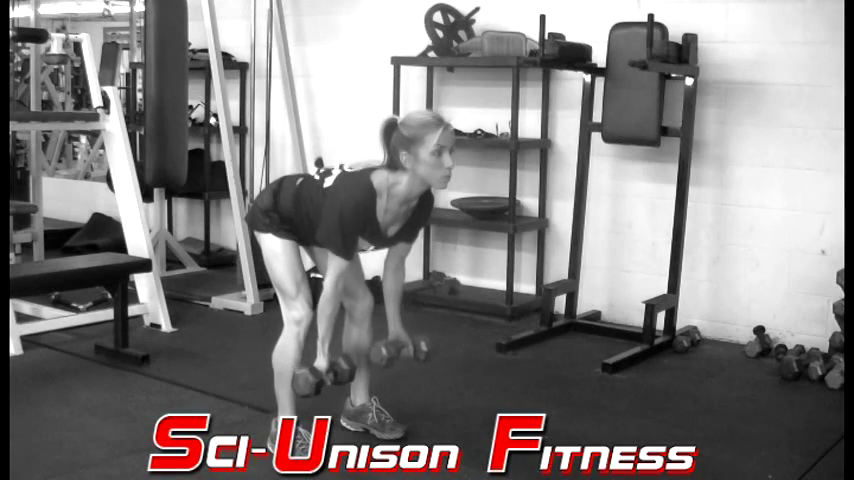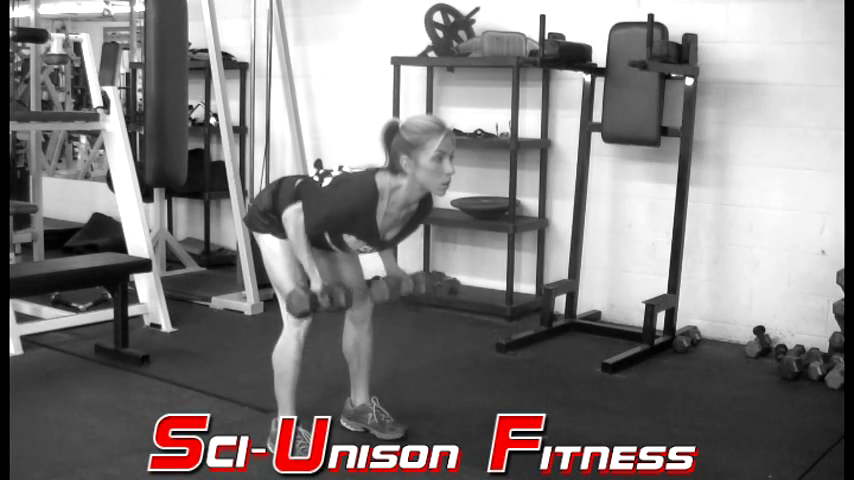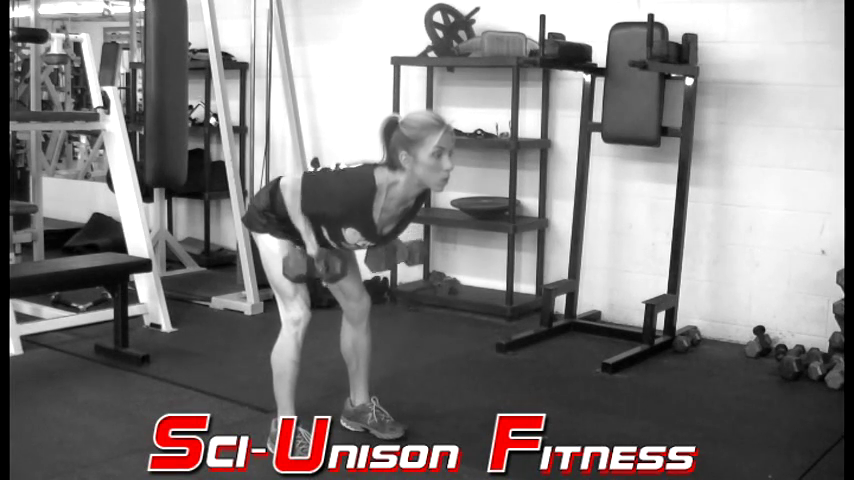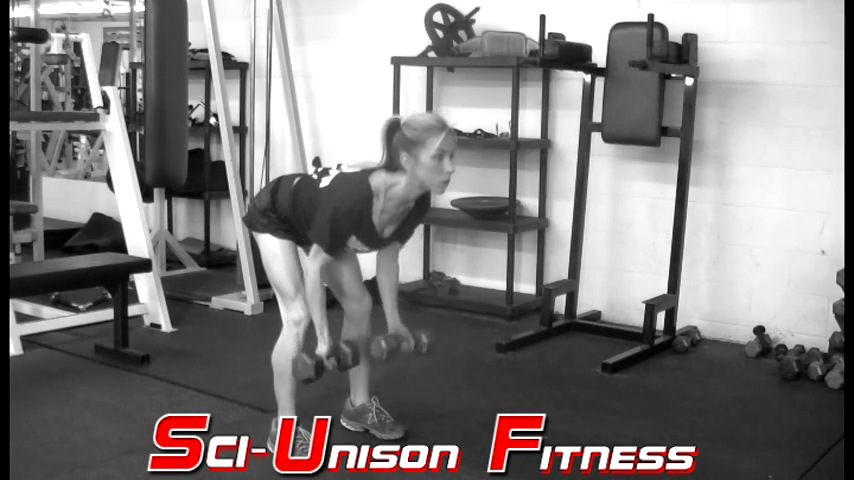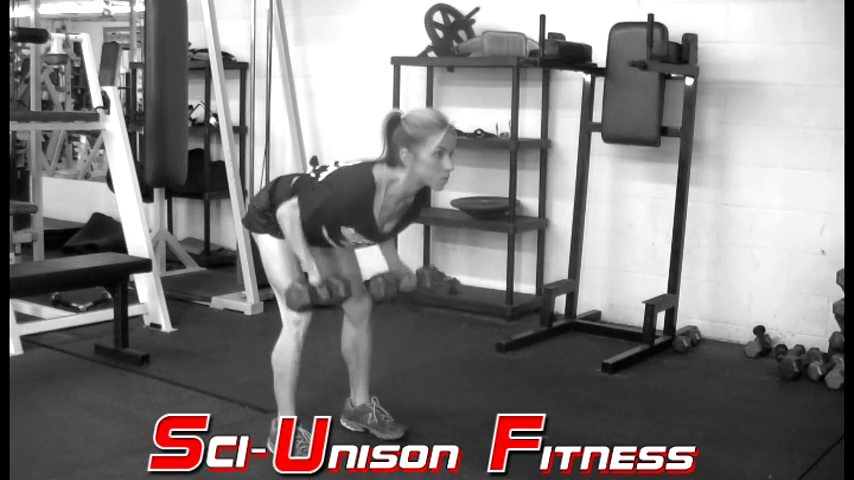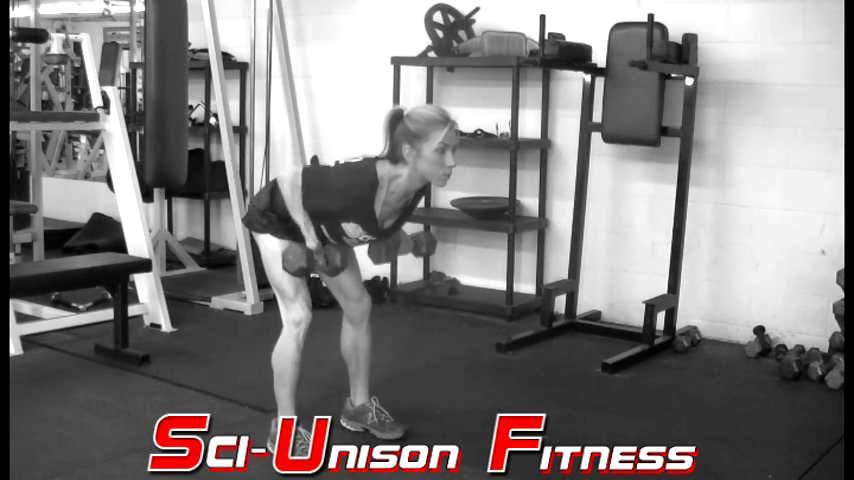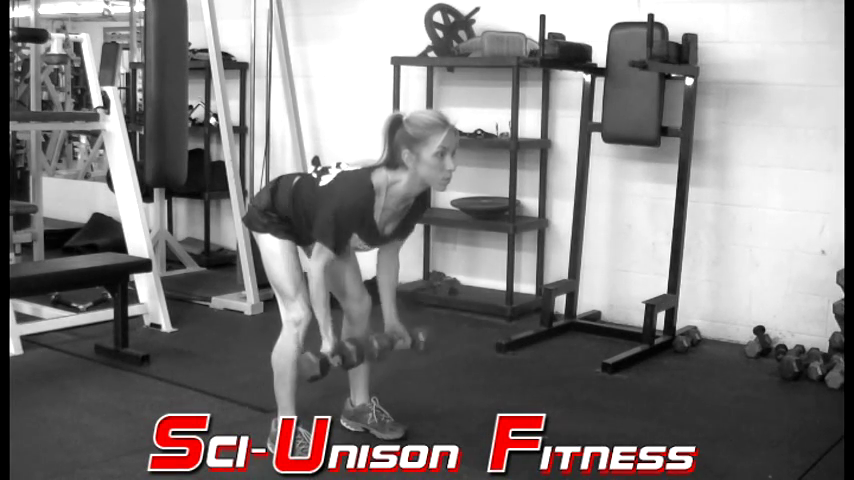
dt=0.7s
person 1, frame 1
left shoulder: (420, 203)
right shoulder: (356, 197)
left elbow: (394, 264)
right elbow: (335, 279)
left wrist: (395, 325)
right wrist: (323, 351)
left hip: (317, 219)
right hip: (277, 217)
left knee: (361, 304)
right knee: (299, 314)
left ankle: (359, 406)
person 1, frame 2
left shoulder: (420, 204)
right shoulder: (360, 195)
right elbow: (292, 216)
left wrist: (391, 267)
right wrist: (314, 280)
left hip: (321, 224)
right hip: (277, 217)
left knee: (362, 305)
right knee: (301, 316)
left ankle: (360, 406)
person 1, frame 3
left shoulder: (416, 195)
right shoulder: (359, 187)
right elbow: (290, 184)
left wrist: (387, 238)
right wrist: (310, 242)
left hip: (323, 223)
right hip: (276, 216)
left knee: (358, 305)
right knee: (297, 314)
left ankle: (359, 406)
right ankle: (284, 427)
person 1, frame 4
left shoulder: (417, 202)
right shoulder: (354, 197)
left elbow: (387, 256)
right elbow: (315, 265)
left wrist: (393, 320)
right wrist: (323, 338)
left hip: (318, 221)
right hip: (275, 217)
left knee: (359, 305)
right knee: (298, 315)
left ankle: (359, 406)
person 1, frame 5
left shoulder: (417, 194)
right shoulder: (357, 187)
right elbow: (287, 213)
left wrist: (394, 264)
right wrist: (312, 272)
left hip: (322, 225)
right hip: (274, 217)
left knee: (359, 305)
right knee: (298, 315)
left ankle: (360, 406)
person 1, frame 6
left shoulder: (416, 186)
right shoulder: (360, 181)
right elbow: (288, 178)
left wrist: (393, 234)
right wrist: (310, 237)
left hip: (325, 224)
right hip: (277, 217)
left knee: (358, 306)
right knee: (298, 315)
left ankle: (359, 406)
person 1, frame 7
left shoulder: (415, 199)
right shoulder: (355, 195)
left elbow: (387, 253)
right elbow: (320, 264)
left wrist: (390, 318)
right wrist: (327, 337)
left hip: (317, 220)
right hip: (276, 216)
left knee: (359, 304)
right knee: (298, 314)
left ankle: (359, 406)
right ankle: (283, 428)
